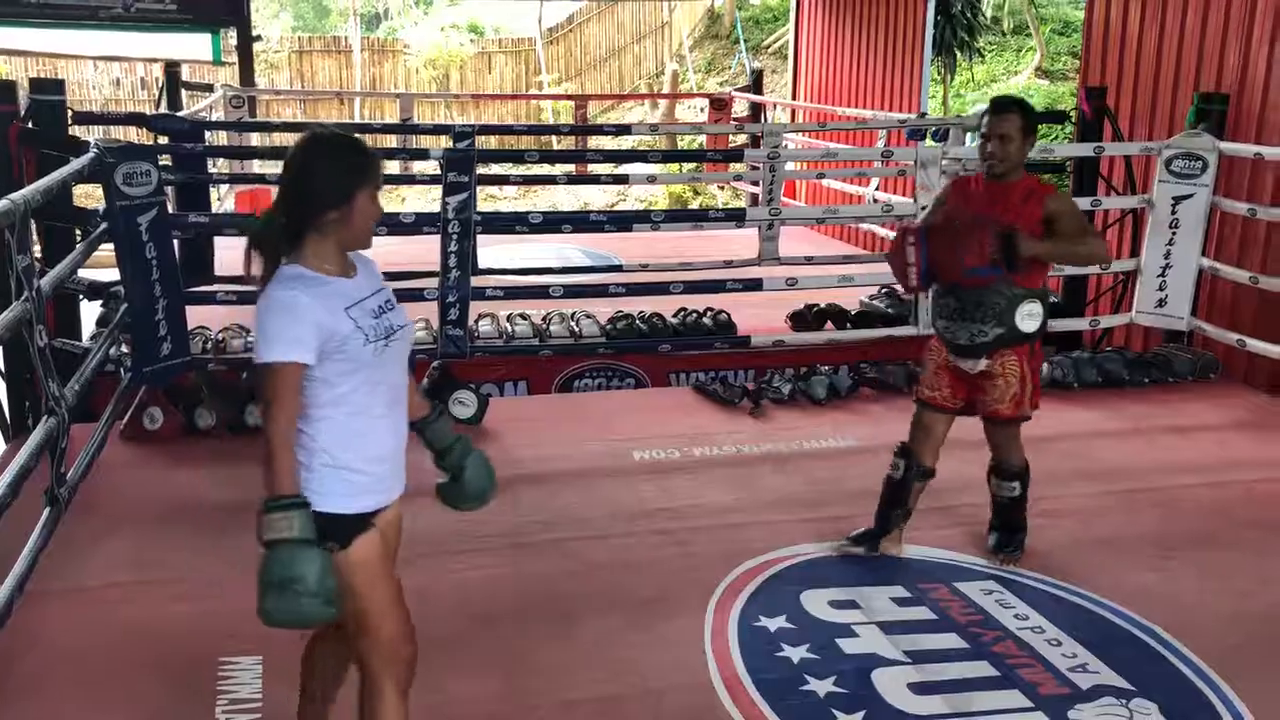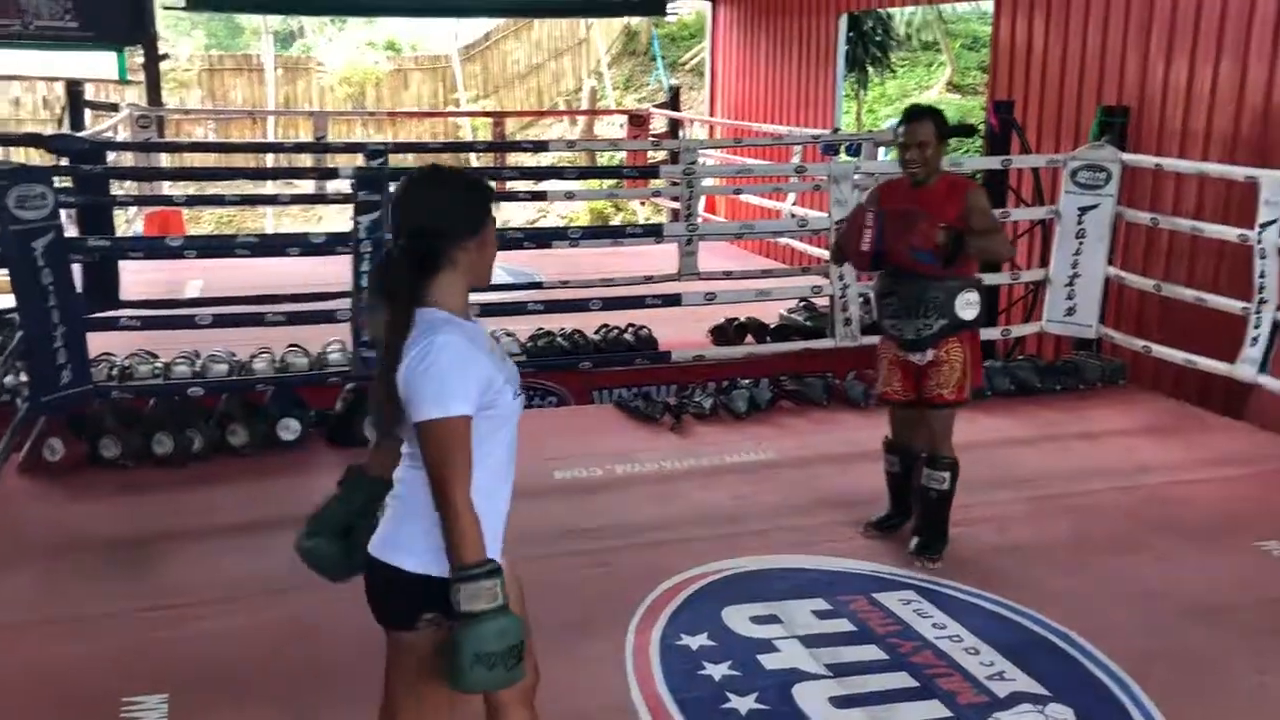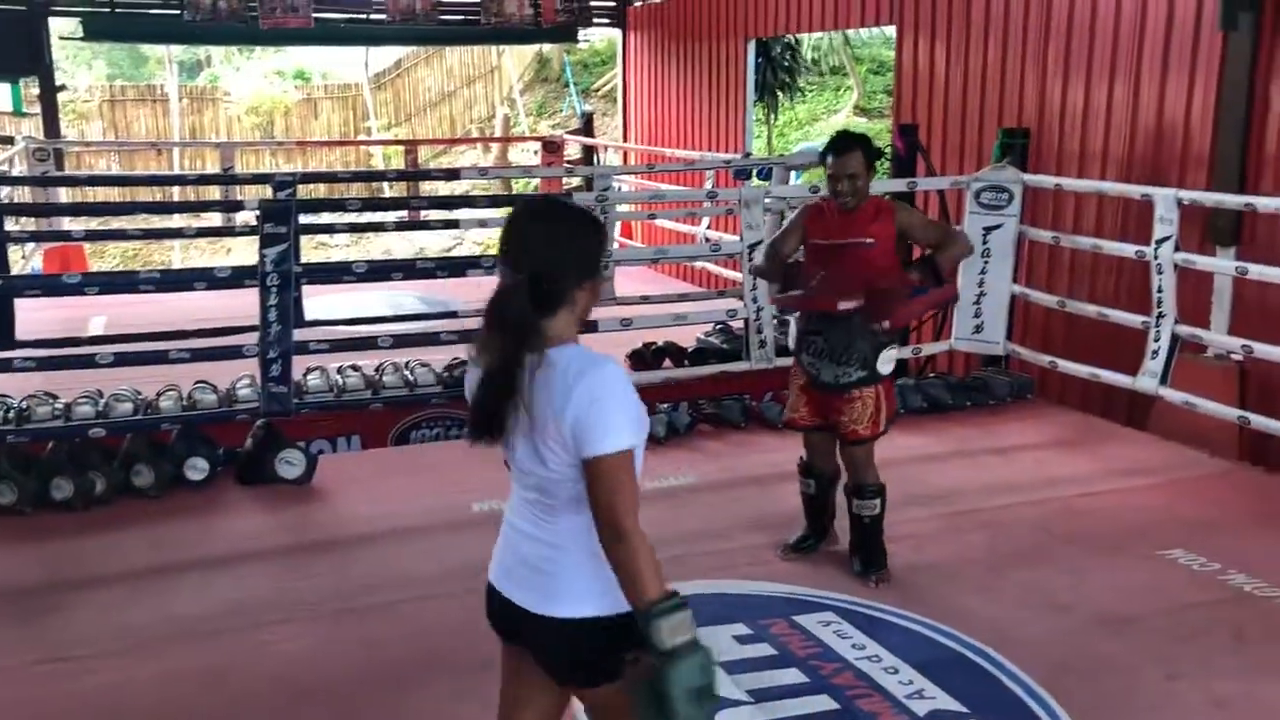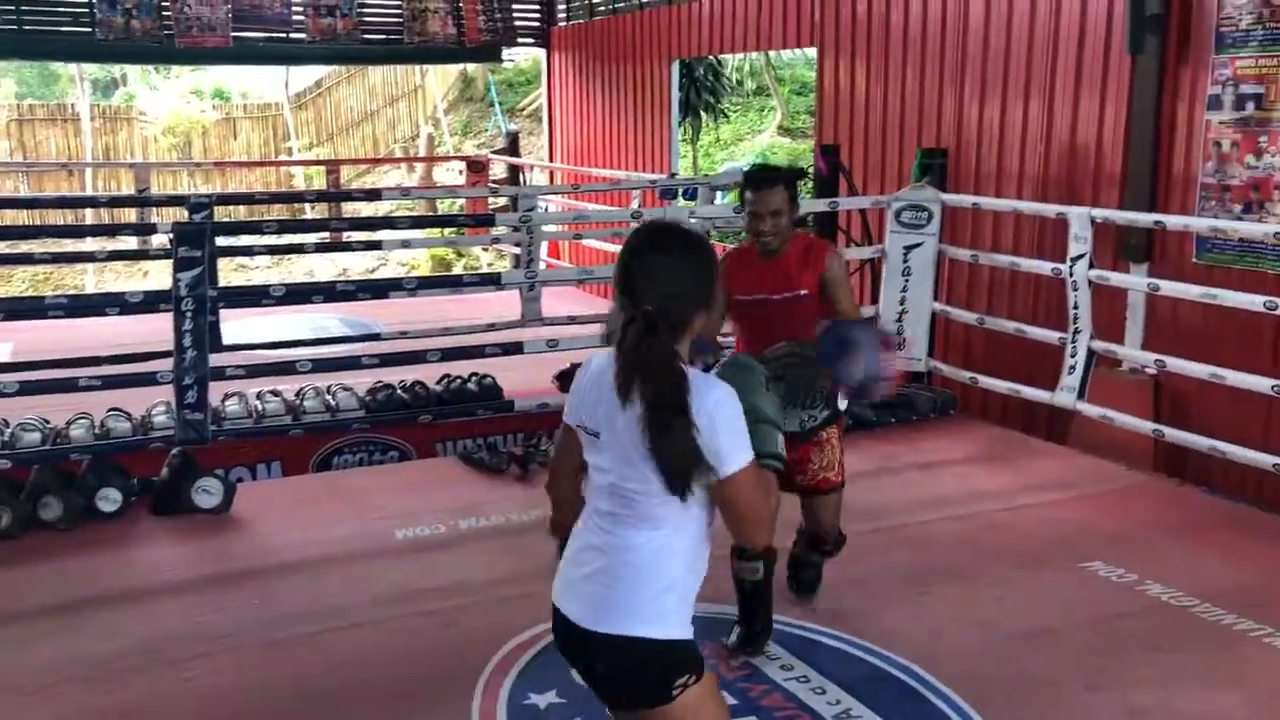
dt=0.7s
person 1, frame 1
left shoulder: (363, 271)
right shoulder: (291, 302)
right elbow: (280, 431)
left wrist: (441, 439)
right wrist: (286, 538)
left hip: (379, 492)
right hip: (328, 509)
left knee: (344, 630)
right knee: (391, 655)
person 1, frame 2
left shoulder: (447, 325)
right shoulder: (445, 349)
left elbow: (392, 430)
right elbow: (453, 497)
right wrist: (479, 604)
left hip: (456, 555)
right hip: (428, 575)
person 1, frame 3
left shoulder: (494, 362)
right shoulder: (596, 381)
right elbow: (621, 530)
right wrist: (672, 636)
left hip: (515, 594)
right hip: (588, 615)
person 1, frame 4
left shoulder: (593, 375)
right shoulder: (708, 401)
right elbow: (756, 530)
right wrist: (771, 433)
left hip: (576, 611)
right hip: (641, 634)
person 2, frame 1
left shoulder: (1047, 200)
right shoulder: (959, 190)
left elbow: (1097, 250)
right elbow: (920, 236)
left wrist: (1029, 247)
left hip: (1006, 344)
right hip: (951, 338)
left knee: (1004, 442)
right knee: (923, 433)
left ankle: (1010, 529)
right ankle: (887, 530)
person 2, frame 2
left shoulder: (965, 194)
right shoulder: (884, 195)
left elbow: (1002, 248)
right elbow: (846, 245)
left wrist: (949, 240)
left hip: (946, 336)
right hip: (897, 333)
left knee: (937, 433)
right knee: (901, 427)
left ankle: (932, 531)
right ankle: (901, 508)
person 2, frame 3
left shoulder: (893, 217)
right shoulder: (810, 216)
left elbow: (959, 244)
right elbow: (768, 262)
left wrist: (918, 275)
right wrist: (803, 279)
left hip: (863, 362)
right hip: (812, 356)
left knee: (859, 460)
right knee: (817, 451)
left ankle: (869, 549)
right ankle: (819, 527)
person 2, frame 4
left shoulder: (823, 258)
right shoulder: (731, 266)
left elbow: (848, 327)
right elbow: (705, 329)
left hip: (815, 407)
left knee: (824, 525)
left ankle: (805, 562)
right ankle: (754, 623)
